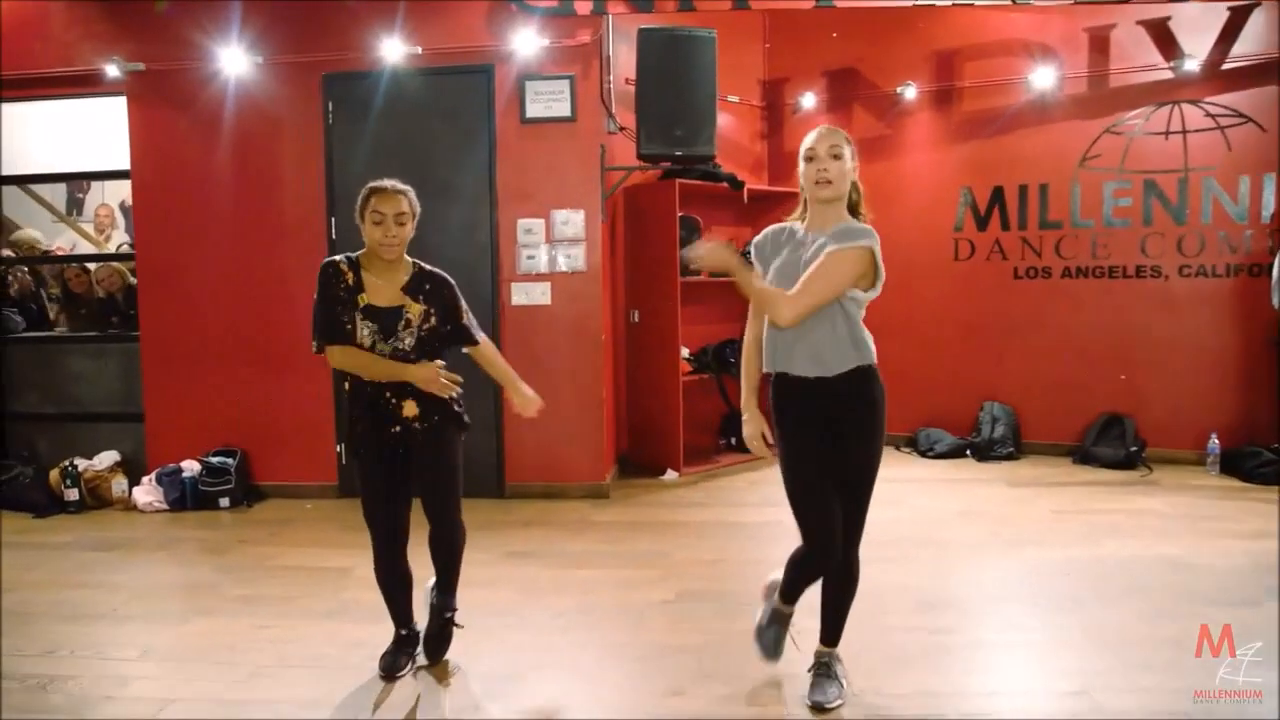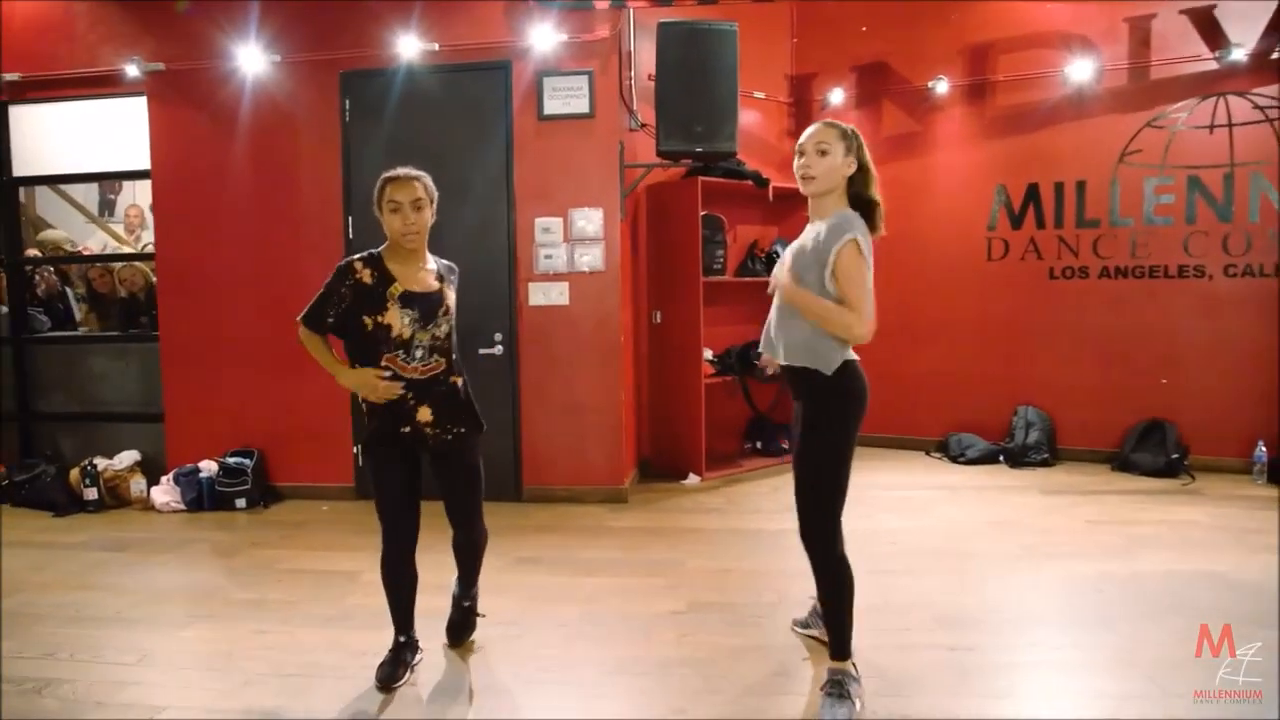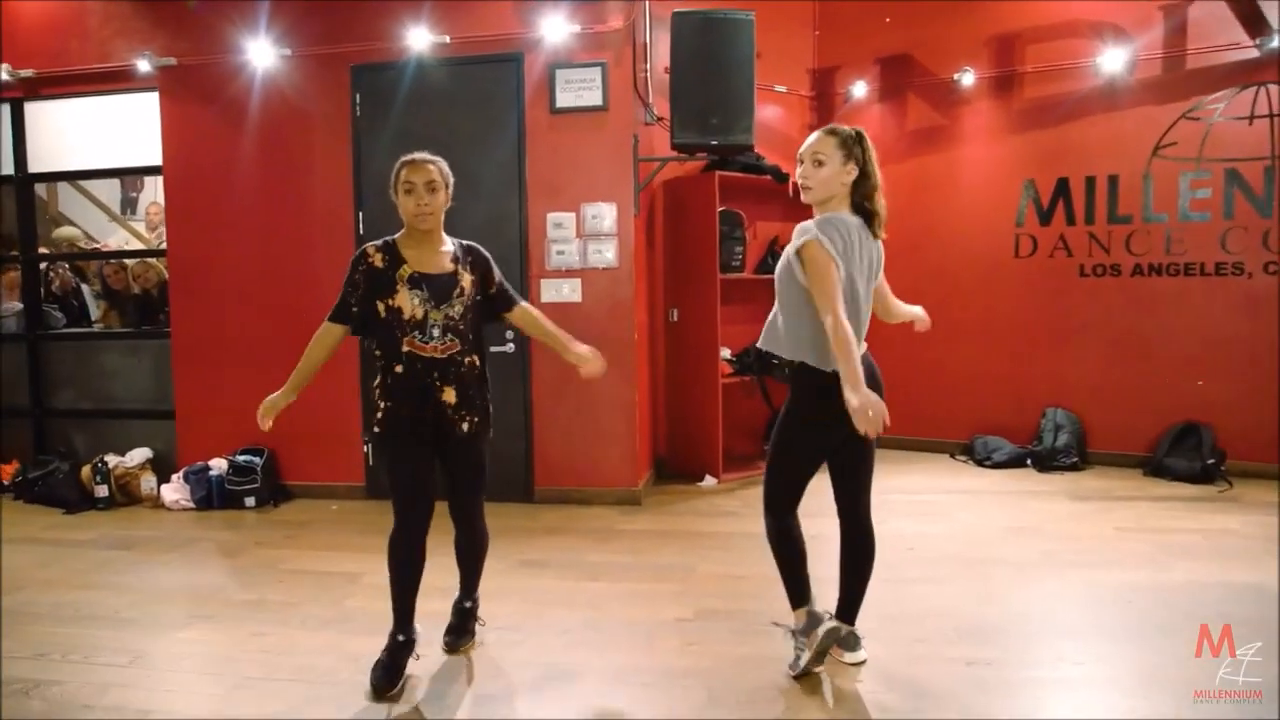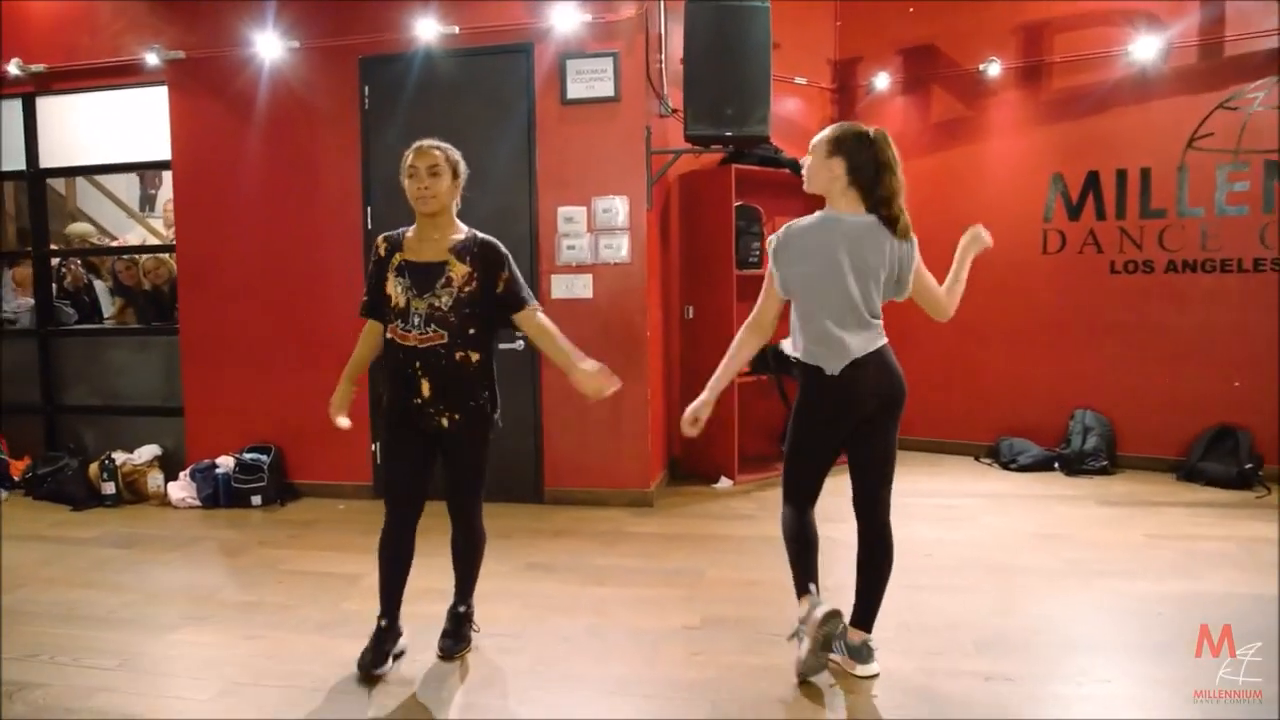
dt=0.3s
person 1, frame 1
left shoulder: (859, 242)
right shoulder: (773, 241)
left elbow: (787, 310)
right elbow: (757, 330)
left wrist: (733, 265)
right wrist: (748, 405)
left hip: (854, 396)
right hip: (794, 398)
left knee: (845, 541)
right knee: (822, 538)
left ankle: (828, 656)
right ankle: (781, 599)
person 1, frame 2
left shoulder: (844, 235)
right shoulder: (817, 231)
left elbow: (856, 325)
left wrist: (786, 286)
left hip: (831, 390)
right hip: (818, 386)
left knee: (818, 525)
right knee: (819, 514)
left ankle: (843, 668)
right ankle: (830, 614)
person 1, frame 3
left shoulder: (813, 237)
right shoulder: (862, 234)
left elbow: (834, 317)
right elbow: (888, 307)
left wrist: (852, 387)
right wrist: (915, 310)
left hip: (819, 387)
right hip: (857, 382)
left knee: (778, 506)
right knee: (853, 509)
left ankle: (809, 620)
right ankle: (846, 629)
person 1, frame 4
left shoulder: (790, 240)
right shoulder: (895, 241)
left elbow: (758, 325)
right elbow: (943, 308)
left wrist: (712, 390)
right wrist: (967, 253)
left hip: (824, 387)
right hip: (884, 378)
left knee: (797, 504)
right knee: (872, 510)
left ankle: (815, 608)
right ankle: (857, 639)
person 2, frame 1
left shoulder: (434, 285)
right shoulder: (335, 275)
left elbow: (473, 340)
right elbow: (334, 354)
left wrist: (515, 387)
right wrist: (410, 373)
left hip: (434, 418)
right hip: (373, 423)
left knee: (444, 515)
right knee: (386, 536)
left ankle: (444, 602)
right ankle: (405, 631)
person 2, frame 2
left shoulder: (447, 274)
right shoulder: (357, 273)
right elbow: (308, 332)
right wrist: (350, 376)
left hip: (452, 418)
right hip: (388, 426)
left knee: (469, 523)
right knee: (399, 537)
left ankle: (465, 594)
right ankle: (404, 641)
person 2, frame 3
left shoulder: (473, 259)
right shoulder: (373, 260)
left elbow: (514, 309)
right elbow: (335, 327)
left wrist: (569, 347)
right wrist: (291, 389)
left hip: (464, 407)
right hip: (402, 411)
left knee: (469, 517)
right knee: (411, 521)
left ankle: (467, 603)
right ankle: (401, 638)
person 2, frame 4
left shoulder: (484, 252)
right shoulder: (386, 248)
left elbow: (526, 313)
right elbow: (375, 323)
left wrist: (574, 361)
right wrist: (346, 382)
left hip: (465, 402)
right hip: (403, 402)
left knee: (464, 510)
right knee: (400, 513)
left ankle: (462, 613)
right ankle: (387, 626)
